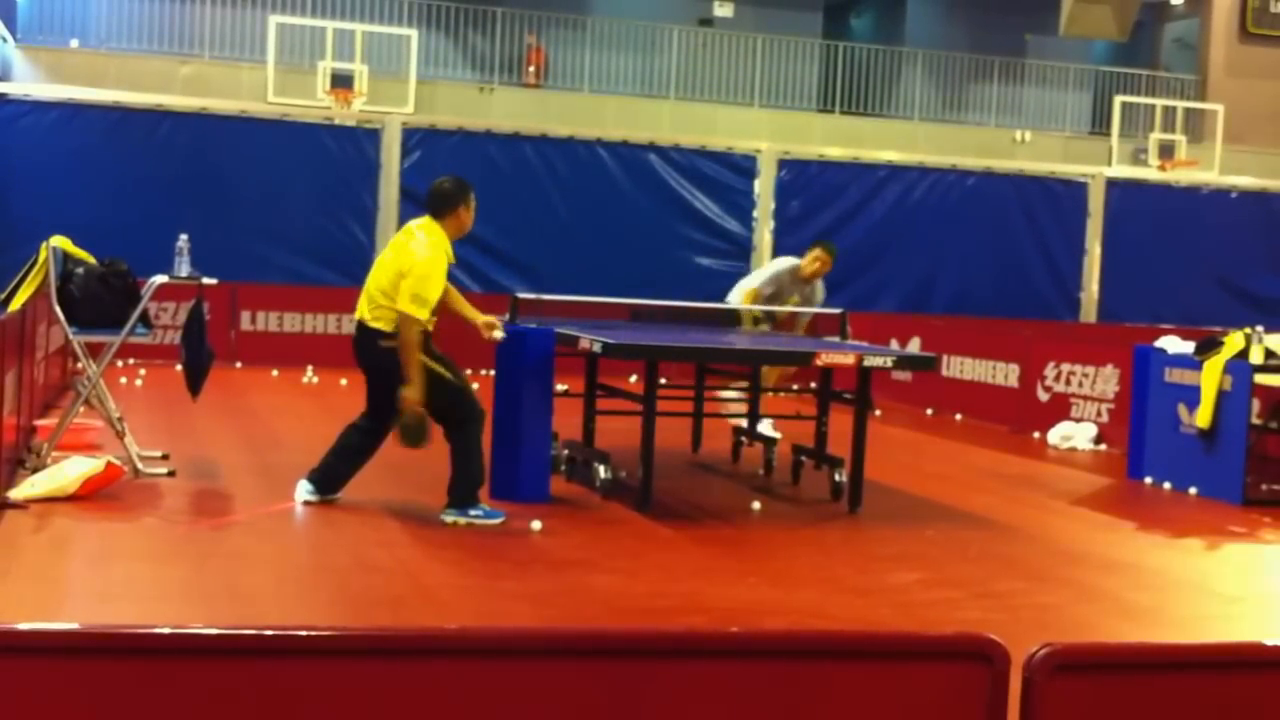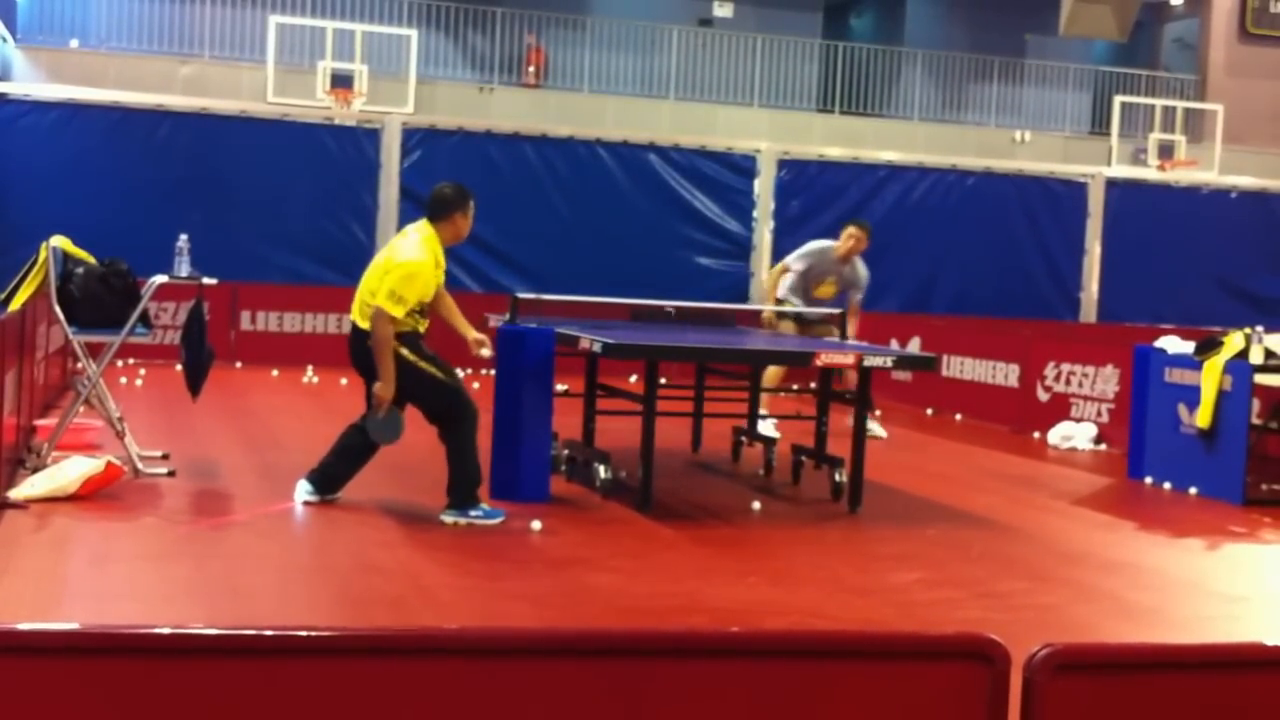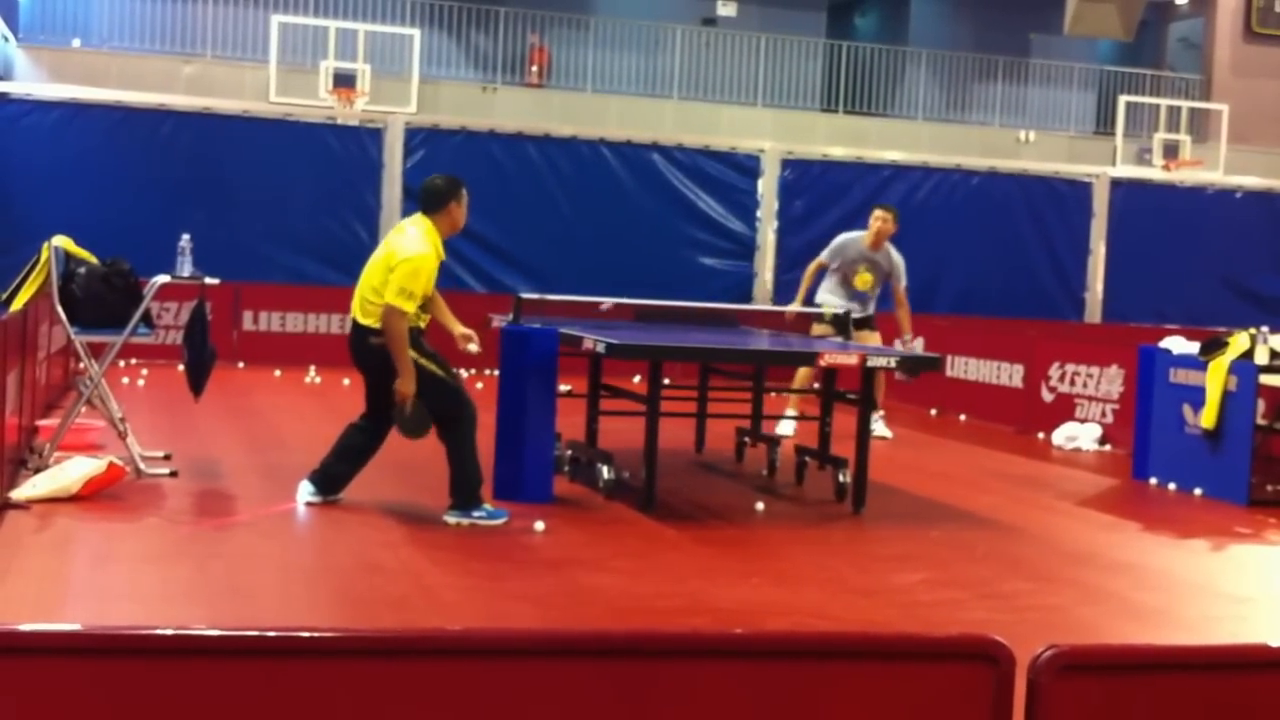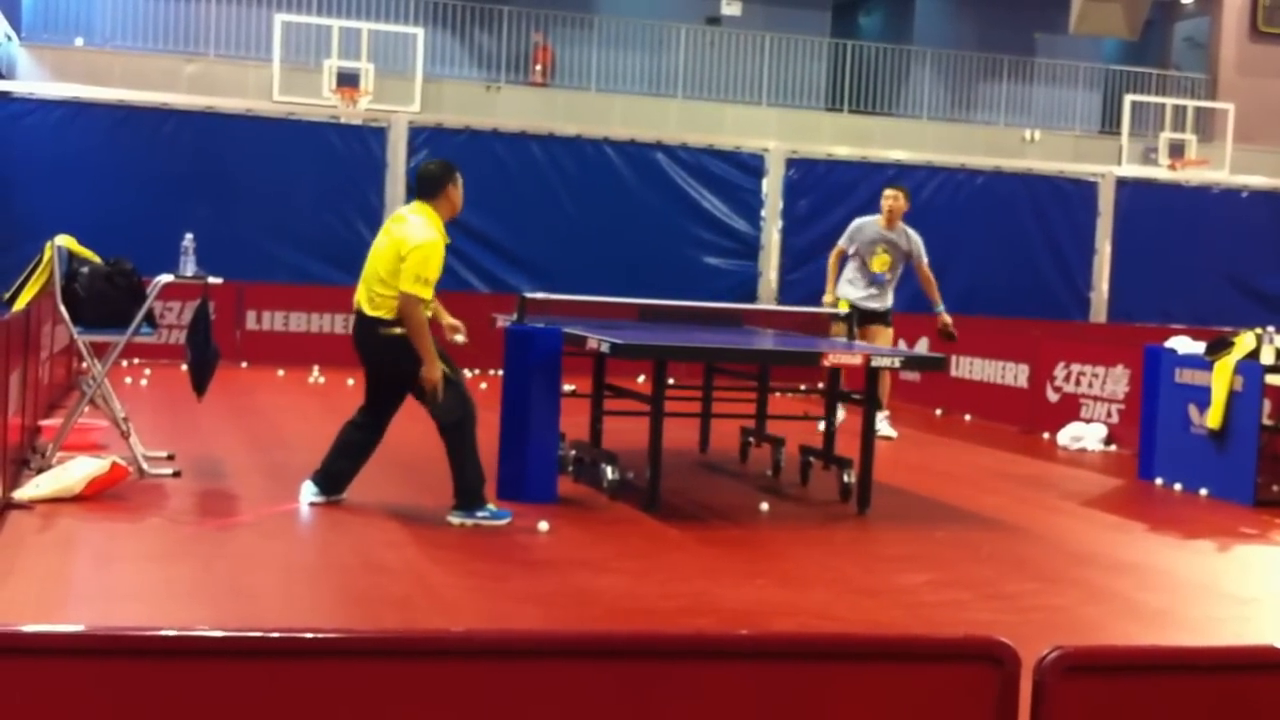
dt=0.2s
person 1, frame 1
left shoulder: (419, 229)
right shoulder: (429, 256)
left elbow: (441, 289)
right elbow: (408, 324)
left wrist: (477, 317)
right wrist: (413, 383)
left hip: (373, 337)
right hip: (390, 342)
left knee: (378, 416)
right knee: (466, 414)
left ankle: (318, 484)
right ankle: (463, 504)
person 1, frame 2
left shoulder: (423, 237)
right shoulder: (416, 260)
left elbow: (437, 296)
right elbow: (381, 319)
left wrist: (468, 332)
right wrist: (385, 379)
left hip: (369, 340)
right hip: (384, 343)
left knee: (380, 418)
right knee: (459, 414)
left ankle: (317, 484)
right ankle: (463, 504)
person 1, frame 3
left shoulder: (413, 228)
right shoulder: (419, 252)
right elbow: (394, 316)
left wrist: (454, 327)
right wrist: (405, 375)
left hip: (367, 336)
right hip: (384, 341)
left knee: (378, 417)
right knee: (458, 413)
left ankle: (320, 484)
right ankle: (467, 505)
person 1, frame 4
left shoulder: (405, 216)
right shoulder: (427, 238)
right elbow: (411, 305)
left wrist: (442, 316)
right wrist: (430, 362)
left hip: (370, 327)
right hip: (394, 333)
left knee: (375, 411)
right knee: (457, 412)
left ankle: (323, 485)
right ankle: (470, 505)
person 2, frame 1
left shoulder: (816, 292)
right shoulder: (783, 268)
left elbow: (798, 328)
right elbow: (748, 297)
right wrist: (750, 332)
left hip: (763, 314)
right hip: (740, 307)
left knee: (788, 365)
left ankle: (736, 392)
person 2, frame 2
left shoulder: (859, 273)
right shoulder: (818, 249)
left elbow: (852, 313)
right elbow: (777, 271)
right wrist: (770, 306)
left hip: (822, 313)
right hip: (789, 302)
right ankle: (763, 416)
person 2, frame 3
left shoulder: (894, 260)
right shoulder: (845, 242)
left elbow: (900, 301)
right elbow: (815, 267)
left wrist: (906, 338)
right wrist: (798, 301)
left hip: (862, 314)
right hip: (829, 307)
left ankle: (875, 418)
right ankle: (790, 415)
person 2, frame 4
left shoulder: (911, 239)
right shoulder: (860, 225)
left elbow: (925, 275)
right elbow: (835, 255)
left wrist: (940, 311)
right wrist: (829, 290)
left hip: (880, 305)
right hip: (848, 299)
left ankle: (880, 417)
right ankle: (837, 407)
